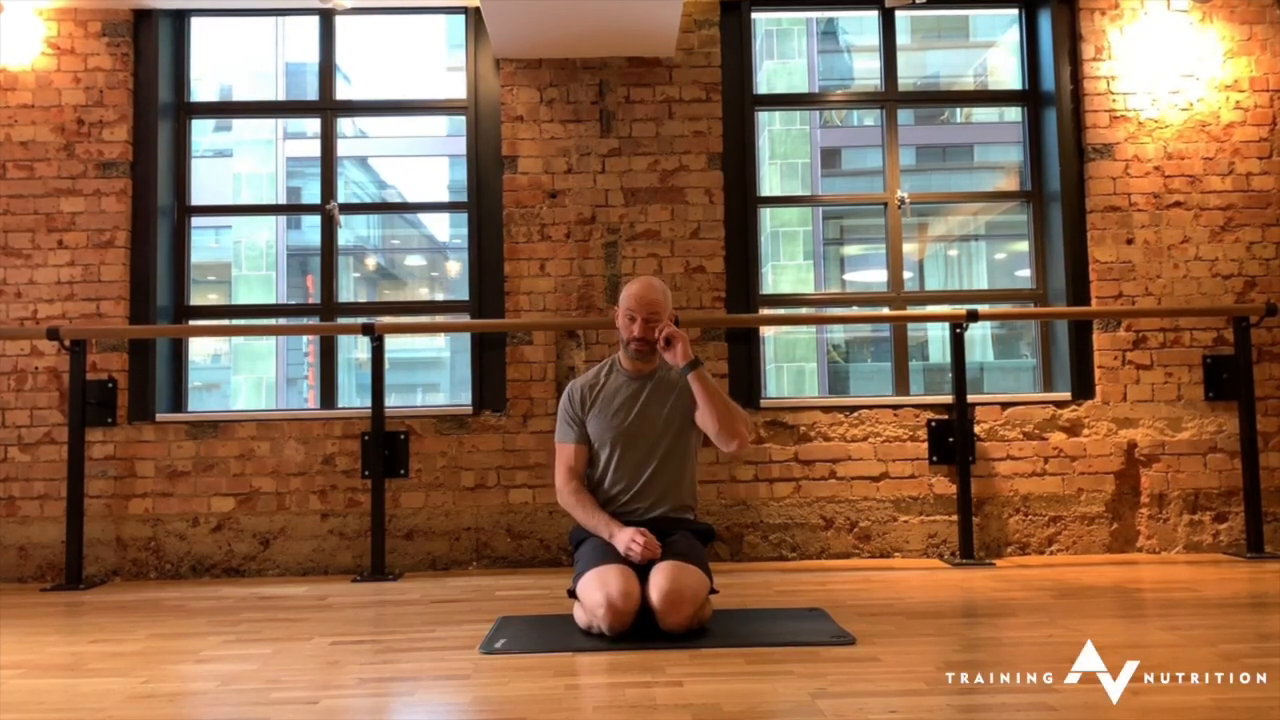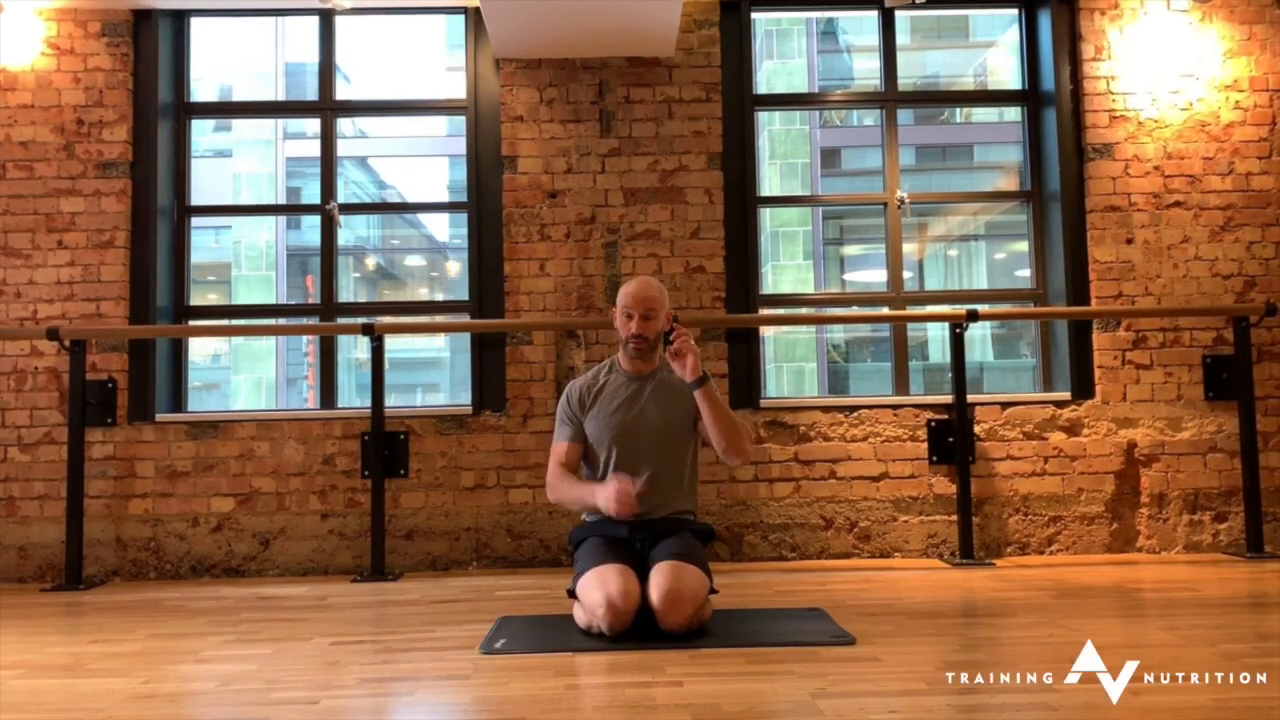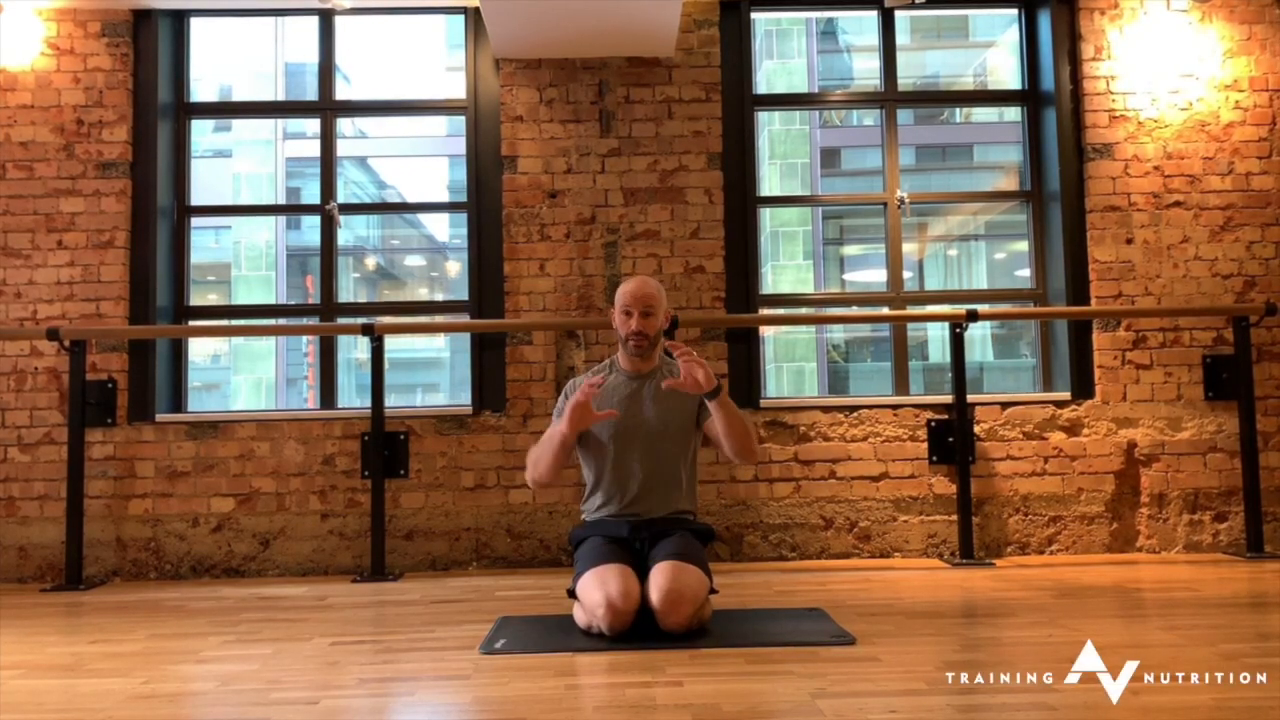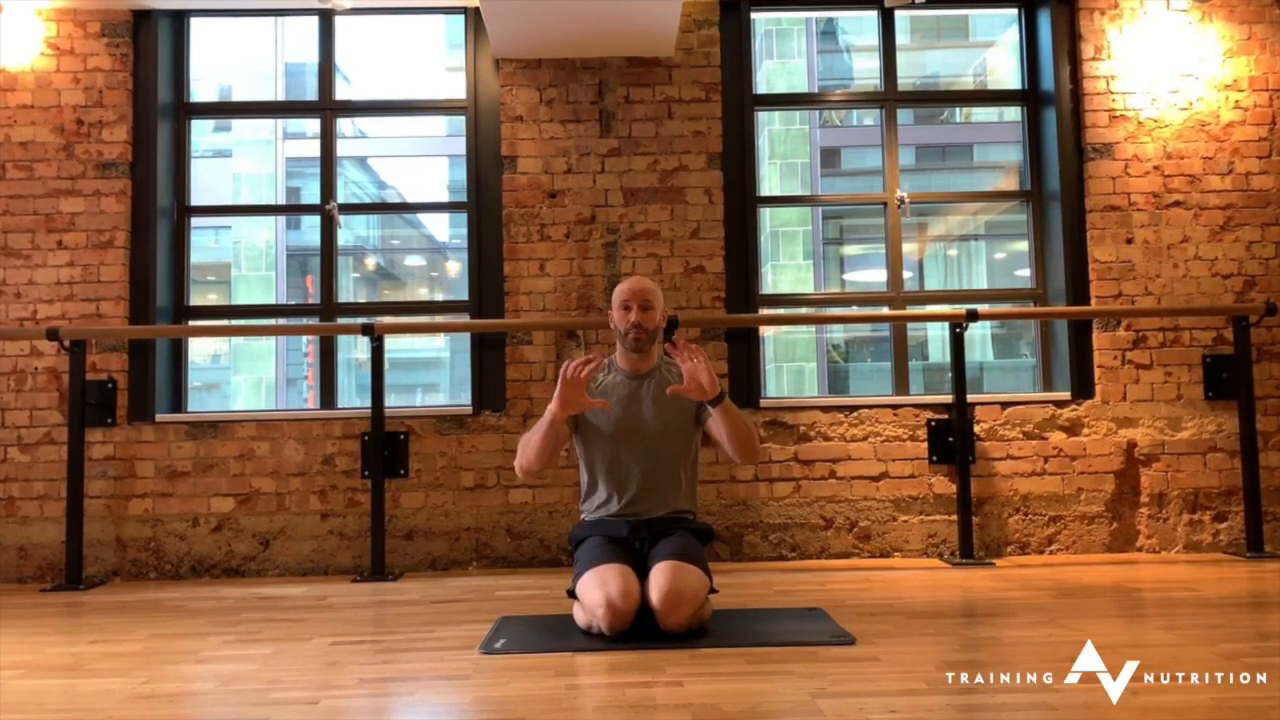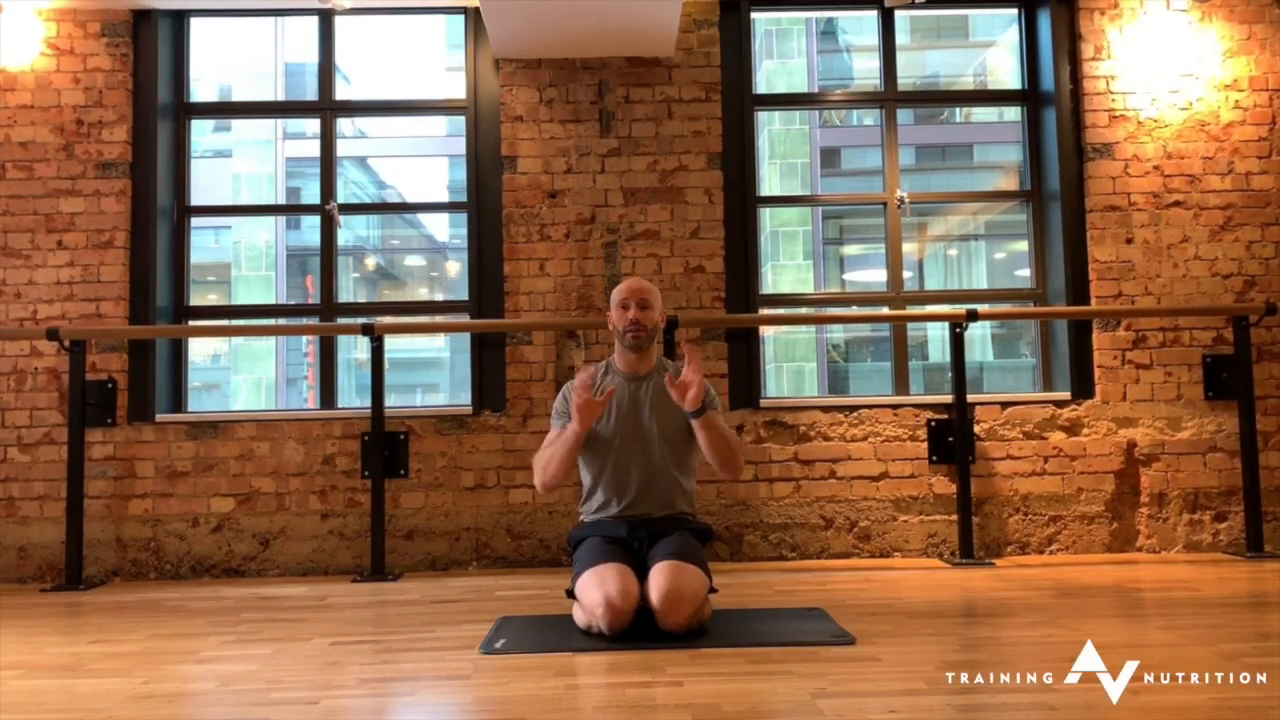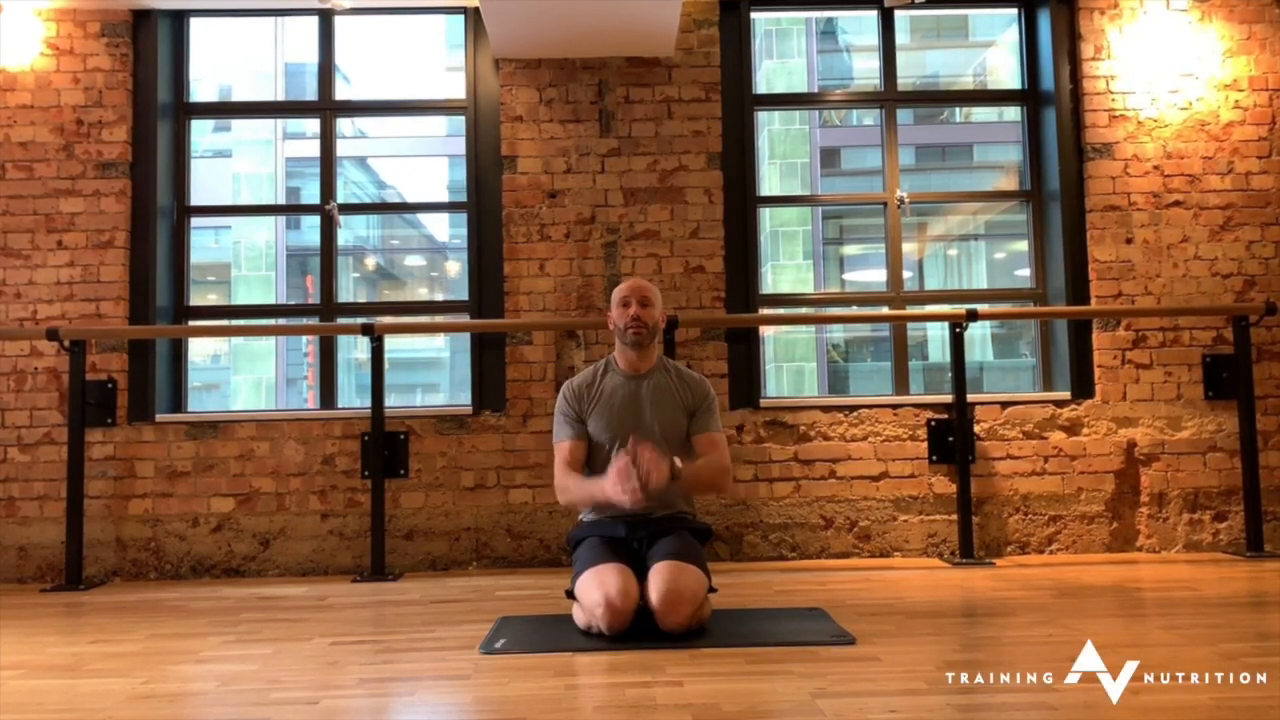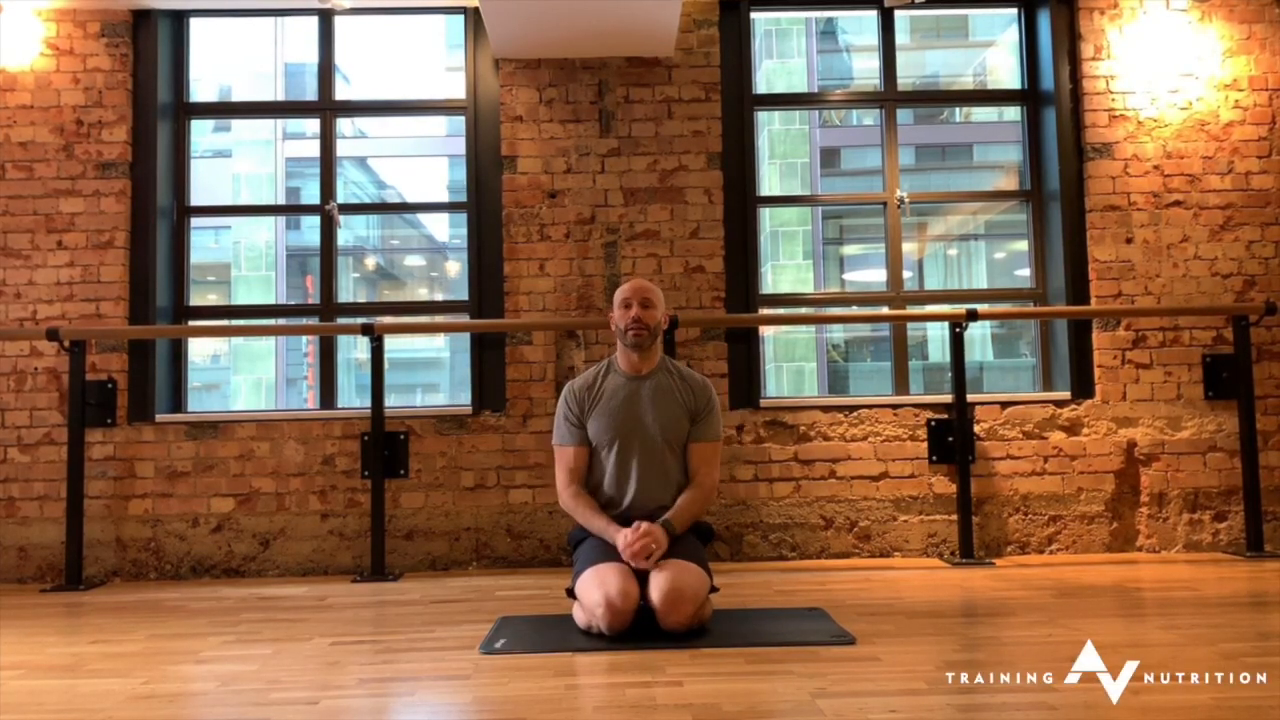
dt=0.2s
person 1, frame 1
left shoulder: (690, 383)
right shoulder: (581, 392)
left elbow: (735, 440)
right elbow: (567, 484)
left wrist: (690, 365)
right wrist: (615, 532)
left hip: (675, 527)
right hip: (605, 531)
left knee: (675, 608)
right knee: (614, 609)
left ankle: (648, 593)
right ankle: (588, 597)
person 1, frame 2
left shoulder: (693, 387)
right shoulder: (581, 392)
left elbow: (739, 454)
right elbow: (556, 482)
left wrist: (698, 381)
right wrist: (597, 493)
left hip: (675, 528)
right hip: (604, 528)
left knee: (675, 608)
right knee: (613, 609)
right ankle: (587, 597)
person 1, frame 3
left shoulder: (692, 387)
right shoulder: (580, 390)
left elbow: (746, 455)
right elbow: (536, 476)
left wrist: (714, 392)
right wrist: (566, 428)
left hip: (674, 527)
right hip: (604, 528)
left knee: (675, 608)
right knee: (613, 610)
left ankle: (653, 593)
right ankle: (588, 595)
person 1, frame 4
left shoulder: (688, 384)
right shoulder: (583, 386)
left elbow: (748, 454)
right elbow: (526, 467)
left wrist: (716, 397)
right wrist: (556, 411)
left hip: (673, 527)
right hip: (604, 528)
left knee: (675, 608)
right knee: (613, 610)
right ankle: (588, 596)
person 1, frame 5
left shoulder: (689, 387)
right shoulder: (578, 391)
left elbow: (732, 468)
right elbow: (544, 480)
left wrist: (696, 410)
right wrist: (578, 427)
left hip: (672, 527)
right hip: (603, 528)
left knee: (674, 608)
right knee: (611, 609)
left ankle: (649, 592)
right ankle: (588, 597)
person 1, frame 6
left shoulder: (694, 387)
right shoulder: (577, 390)
left elbow: (721, 476)
right elbow: (565, 488)
left wrist: (672, 472)
right wrist: (606, 486)
left hip: (672, 525)
right hip: (603, 529)
left knee: (674, 608)
right knee: (611, 609)
right ankle: (587, 595)
person 1, frame 7
left shoulder: (696, 390)
right shoulder: (579, 392)
left elbow: (705, 482)
right elbow: (568, 489)
left wrist: (664, 529)
right wrist: (617, 534)
left hip: (673, 531)
right hip: (603, 531)
left knee: (675, 608)
right knee: (612, 609)
right ankle: (587, 596)
